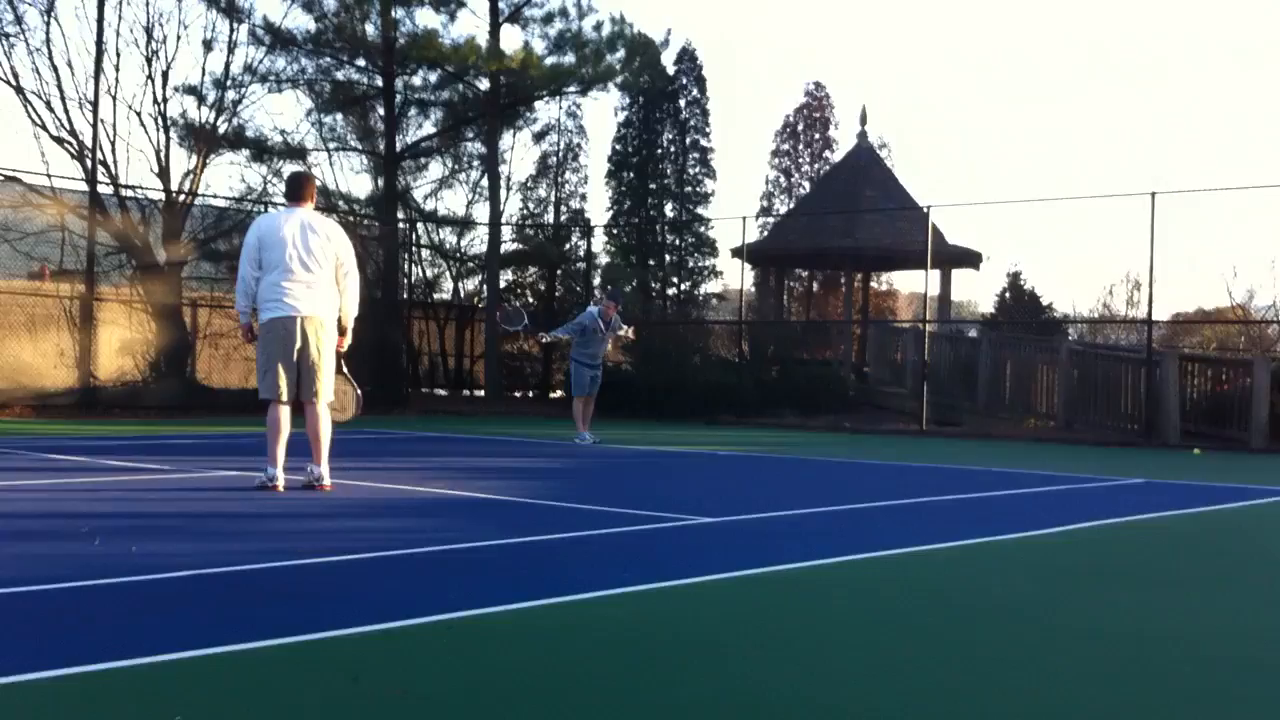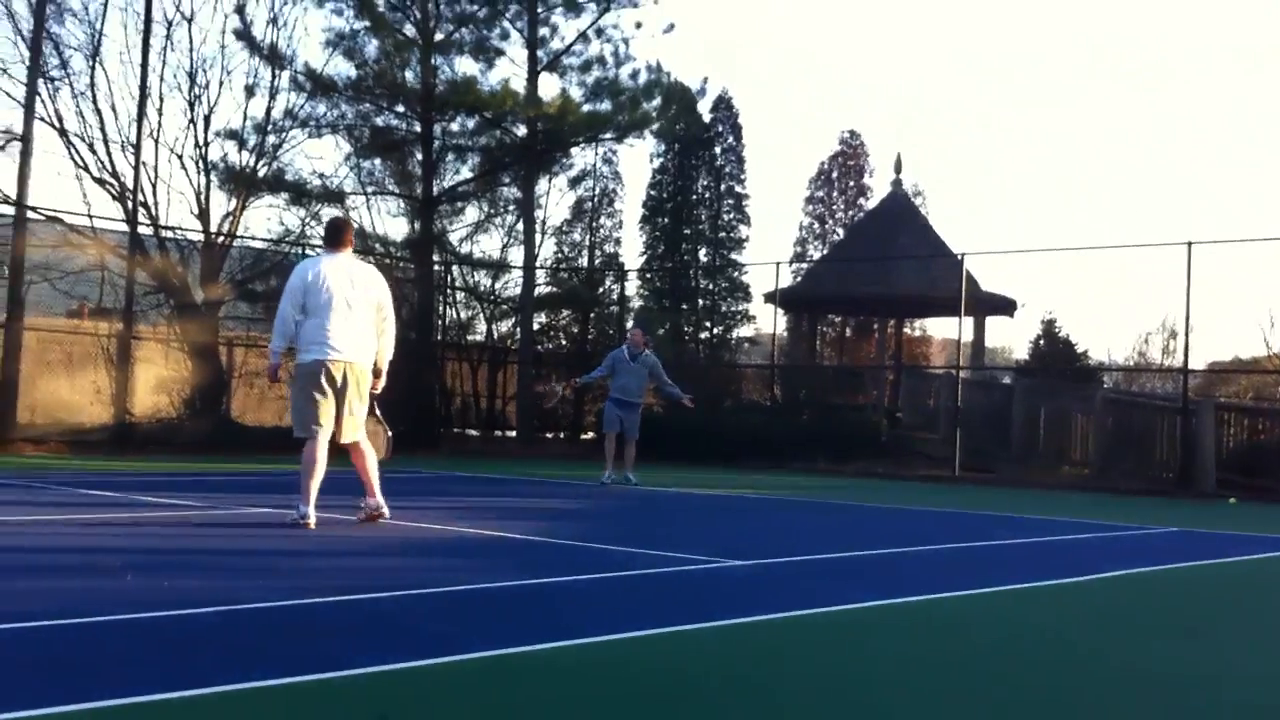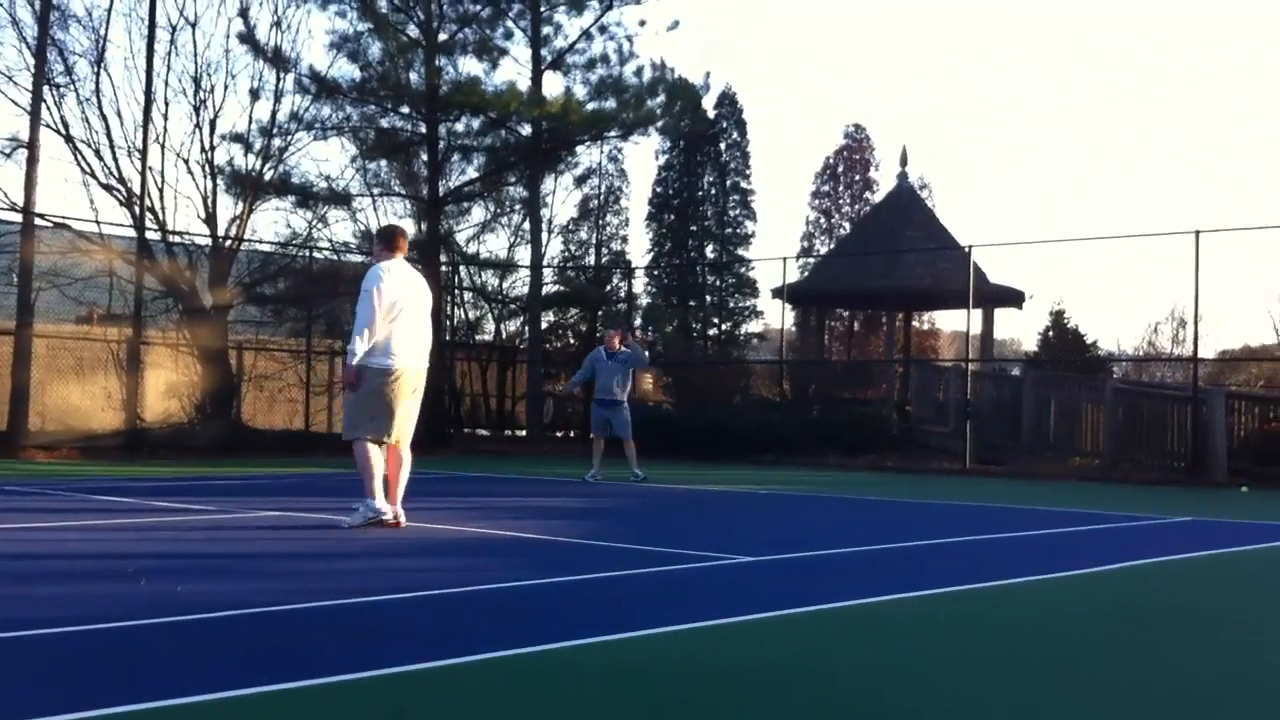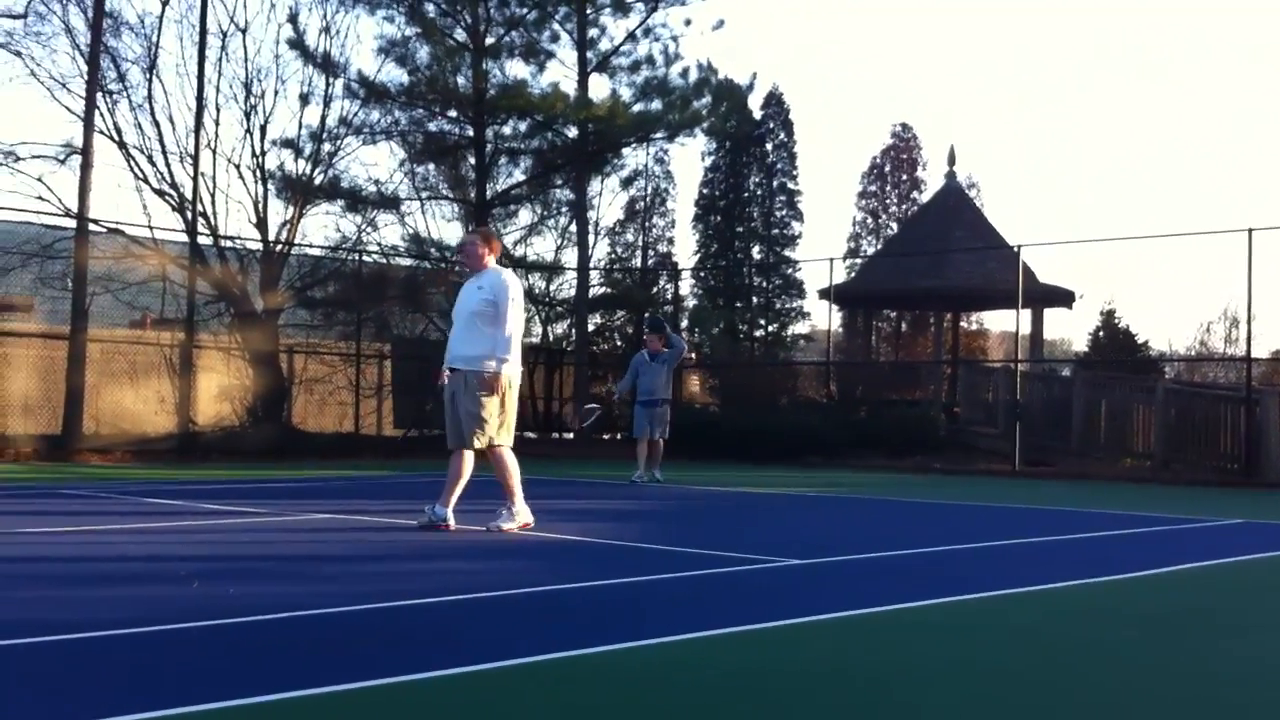
dt=0.7s
person 1, frame 1
left shoulder: (262, 225)
right shoulder: (331, 229)
left elbow: (247, 275)
right elbow: (348, 281)
left wrist: (245, 317)
right wrist: (347, 323)
left hip: (277, 320)
right hip: (320, 321)
left knee: (279, 399)
right knee: (317, 400)
left ankle: (274, 472)
right ankle: (319, 471)
person 1, frame 2
left shoulder: (308, 269)
right shoulder: (372, 275)
left elbow: (287, 316)
right elbow: (386, 325)
left wrist: (275, 357)
right wrist: (381, 366)
left hip: (317, 362)
right hip: (358, 364)
left knee: (317, 437)
right knee: (355, 436)
left ankle: (306, 509)
right ankle: (375, 500)
person 1, frame 3
left shoulder: (380, 272)
right shoulder: (419, 280)
left elbow: (369, 321)
right elbow: (425, 329)
left wrist: (352, 360)
left hip: (381, 366)
right hip: (414, 368)
left knee: (363, 435)
right knee: (397, 439)
left ankle: (374, 502)
right ankle: (392, 508)
person 1, frame 4
left shoulder: (503, 280)
right shoulder: (469, 285)
left elbow: (513, 328)
left wrist: (501, 368)
right wrist: (448, 367)
left hip: (489, 374)
right hip: (462, 373)
left knee: (495, 442)
right knee: (462, 445)
left ankle: (518, 509)
right ankle: (443, 510)
person 2, frame 1
left shoulder: (615, 320)
right shoulder: (587, 318)
right elbow: (567, 330)
left wrist: (627, 331)
right wrist: (549, 336)
left hip: (596, 365)
right hip: (580, 363)
left knee: (591, 398)
right knee: (579, 397)
left ankle: (585, 431)
right ankle: (580, 433)
person 2, frame 2
left shoulder: (651, 360)
right shoulder: (617, 354)
left elbow: (664, 382)
right elbow: (601, 371)
left wrist: (680, 396)
right wrist: (582, 380)
left hip: (633, 406)
right hip: (614, 402)
left knee: (630, 440)
right knee: (610, 435)
left ankle: (628, 474)
right ankle: (608, 471)
person 2, frame 3
left shoulder: (628, 355)
right shoulder: (595, 355)
left elbow: (643, 362)
right elbow: (583, 374)
left wrist: (631, 343)
right wrist: (568, 387)
left hip: (619, 404)
right hip: (599, 403)
left knee: (626, 437)
right knee: (598, 437)
left ankle: (635, 470)
right ankle: (595, 470)
person 2, frame 4
left shoulder: (669, 357)
right shoulder: (639, 358)
left elbow: (682, 348)
right elbow: (629, 379)
left wrist: (668, 332)
right wrist: (619, 393)
left hip: (661, 404)
right hip: (642, 404)
left knee: (657, 438)
right knee: (642, 438)
left ankle: (655, 470)
right ankle: (641, 472)
